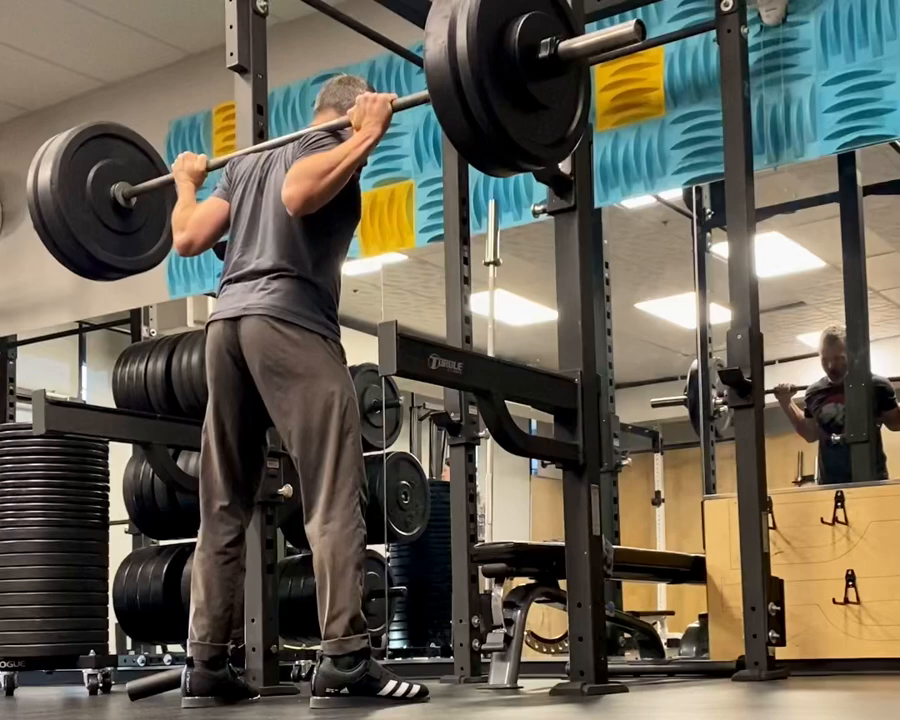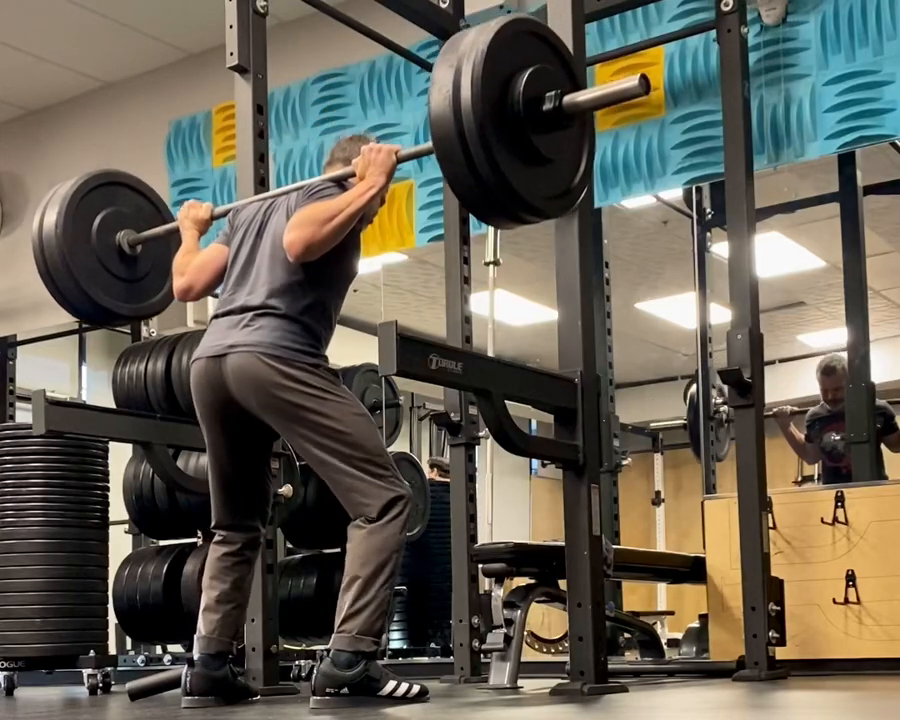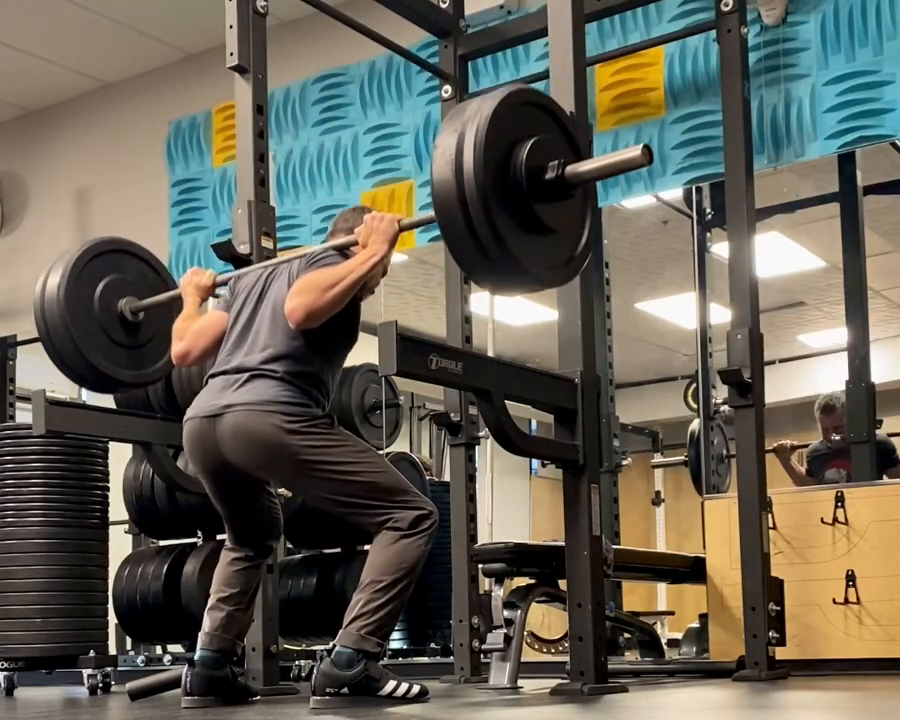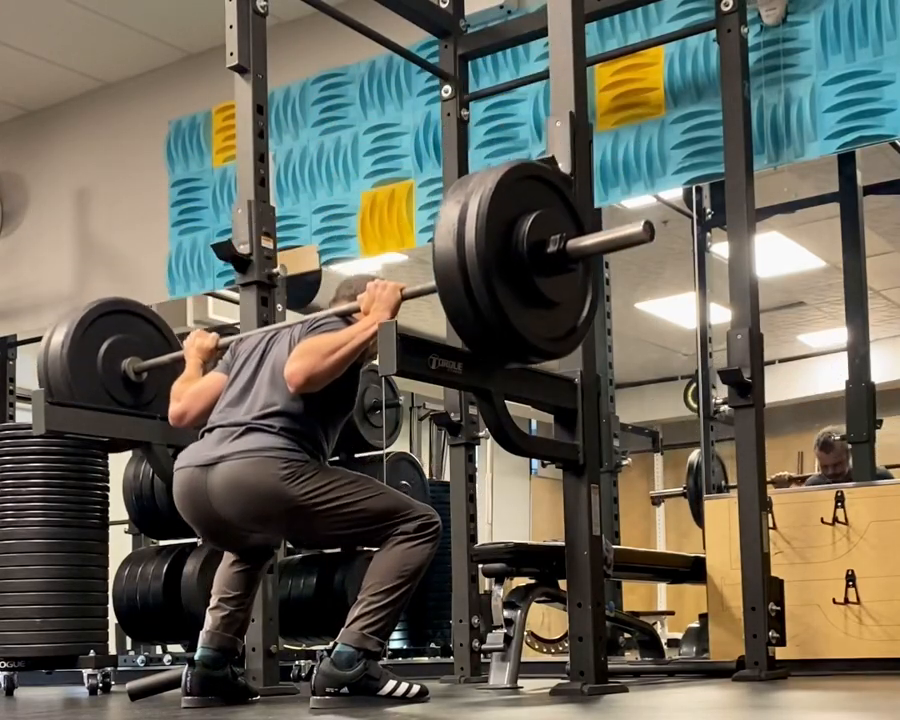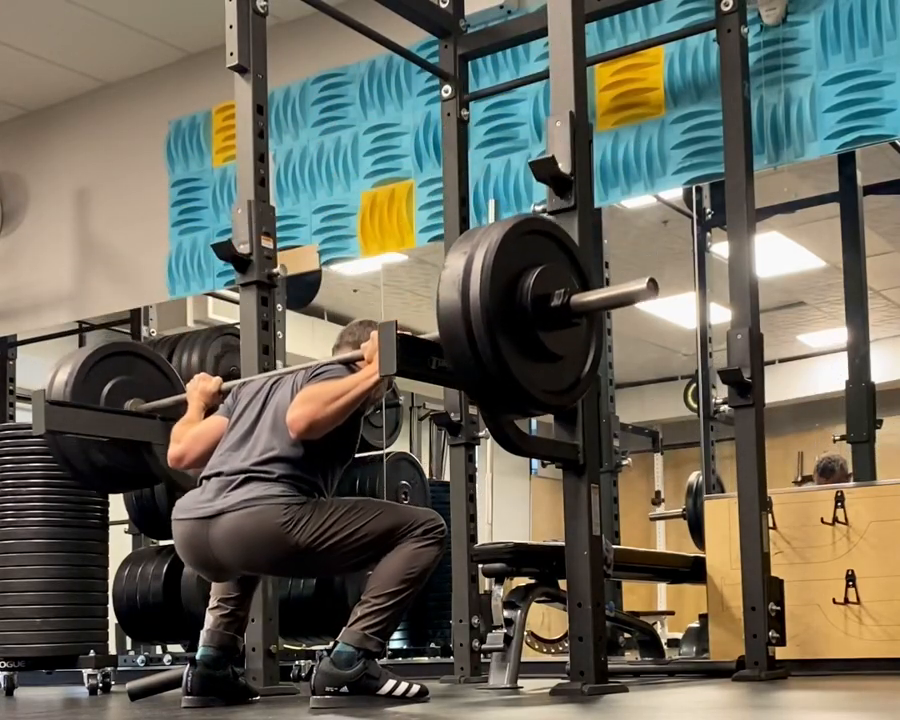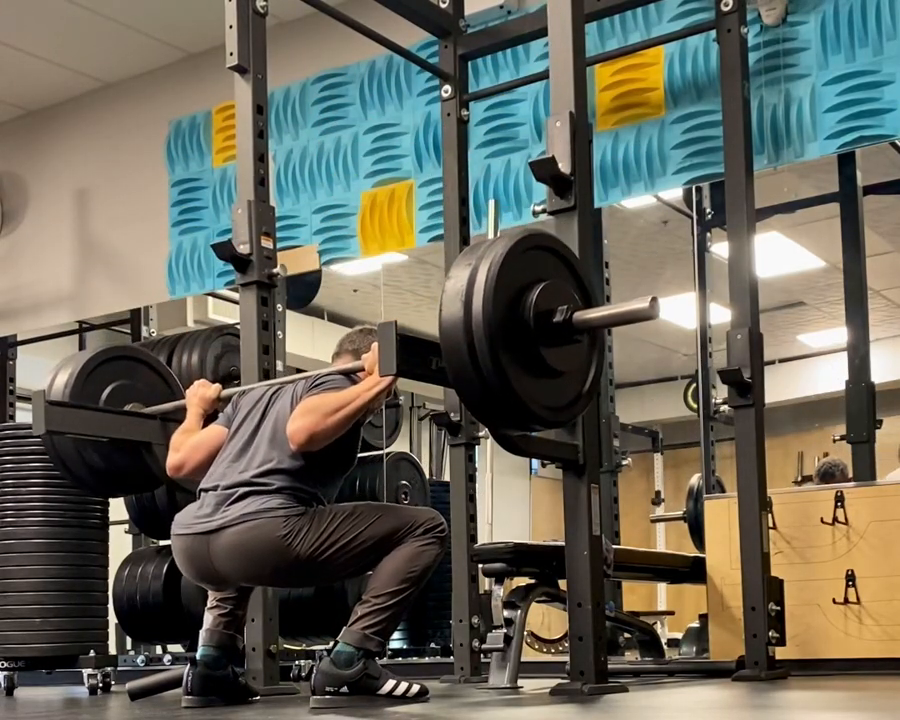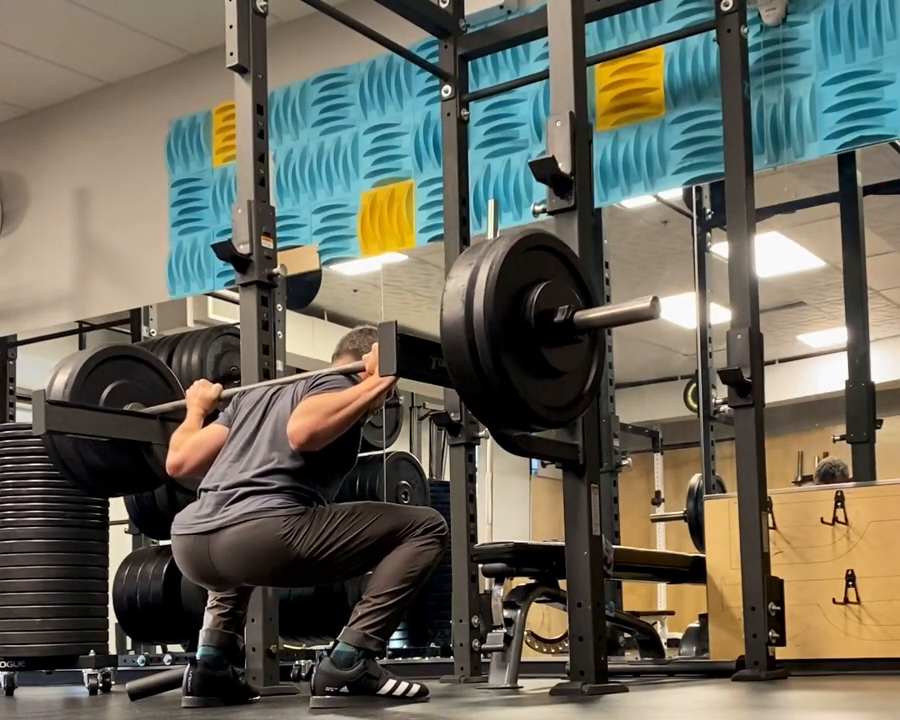
dt=0.5s
person 1, frame 1
left shoulder: (247, 163)
right shoulder: (332, 145)
left elbow: (188, 238)
right elbow: (299, 194)
left wrist: (187, 185)
right wrist: (370, 134)
left hip: (226, 324)
right hip: (286, 323)
left knee: (224, 507)
right knee: (334, 496)
left ankle: (206, 664)
right ankle: (345, 662)
person 1, frame 2
left shoulder: (252, 210)
right shoulder: (336, 193)
left elbow: (186, 285)
right elbow: (300, 241)
left wrist: (190, 231)
right wrist: (373, 182)
left hip: (211, 361)
right hip: (275, 357)
left knee: (236, 523)
right knee: (382, 498)
left ankle: (210, 664)
right ankle: (348, 662)
person 1, frame 3
left shoulder: (254, 277)
right shoulder: (337, 263)
left elbow: (184, 350)
right elbow: (300, 308)
left wrist: (193, 298)
right wrist: (375, 251)
left hip: (201, 424)
right hip: (267, 418)
left knee: (252, 536)
right knee: (410, 516)
left ankle: (210, 665)
right ankle: (348, 665)
person 1, frame 4
left shoulder: (253, 340)
right shoulder: (339, 328)
left elbow: (181, 411)
right elbow: (300, 373)
left wrist: (195, 359)
right wrist: (376, 319)
left hip: (191, 479)
right hip: (259, 471)
left knee: (251, 544)
right knee: (416, 525)
left ankle: (211, 666)
right ankle: (348, 665)
person 1, frame 5
left shoulder: (255, 385)
right shoulder: (339, 374)
left elbow: (181, 454)
right elbow: (302, 419)
left wrist: (197, 403)
right wrist: (379, 369)
left hip: (190, 533)
right hip: (258, 521)
right knee: (424, 530)
left ankle: (211, 667)
right ankle: (347, 667)
person 1, frame 6
left shoulder: (255, 393)
right shoulder: (340, 383)
left elbow: (179, 462)
right elbow: (302, 432)
left wrist: (196, 409)
right wrist: (380, 379)
left hip: (190, 545)
right hip: (259, 534)
right knee: (424, 529)
left ankle: (211, 667)
right ankle: (346, 667)
person 1, frame 7
left shoulder: (256, 394)
right shoulder: (339, 384)
left elbow: (179, 461)
right elbow: (302, 431)
left wrist: (197, 409)
right wrist: (380, 380)
left hip: (189, 546)
right hip: (259, 535)
right knee: (425, 528)
left ankle: (211, 666)
right ankle: (347, 668)
